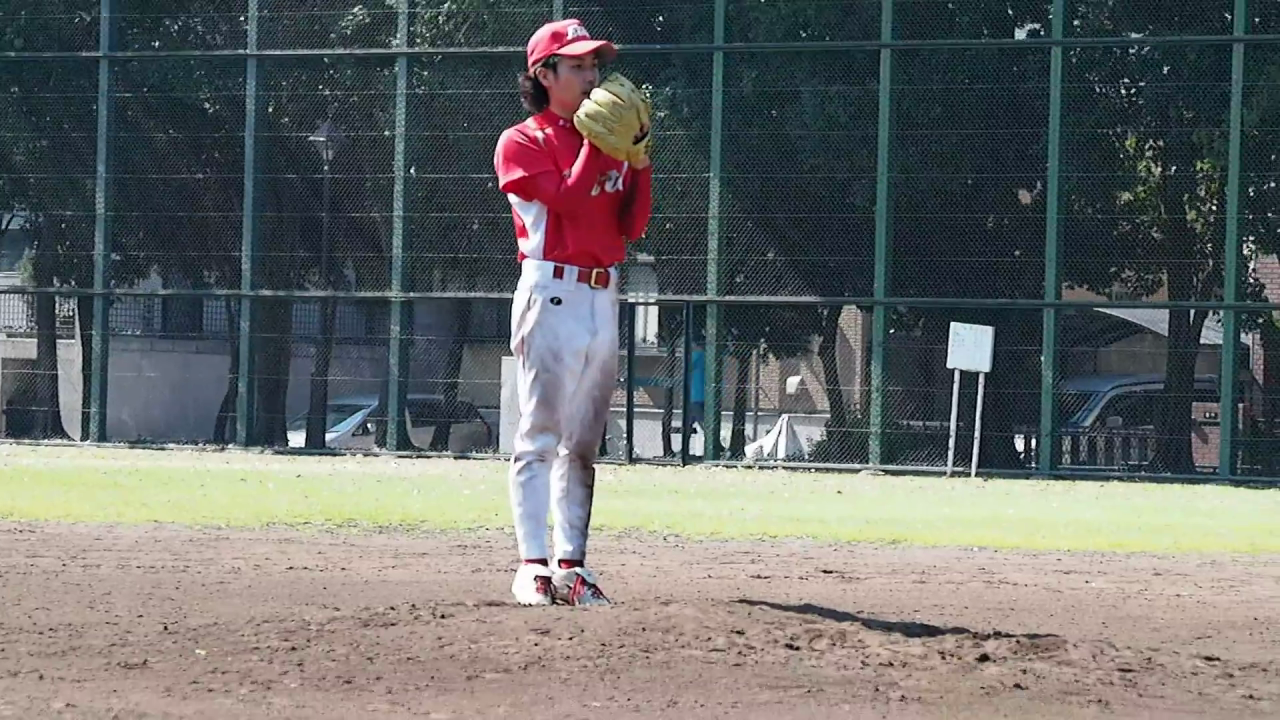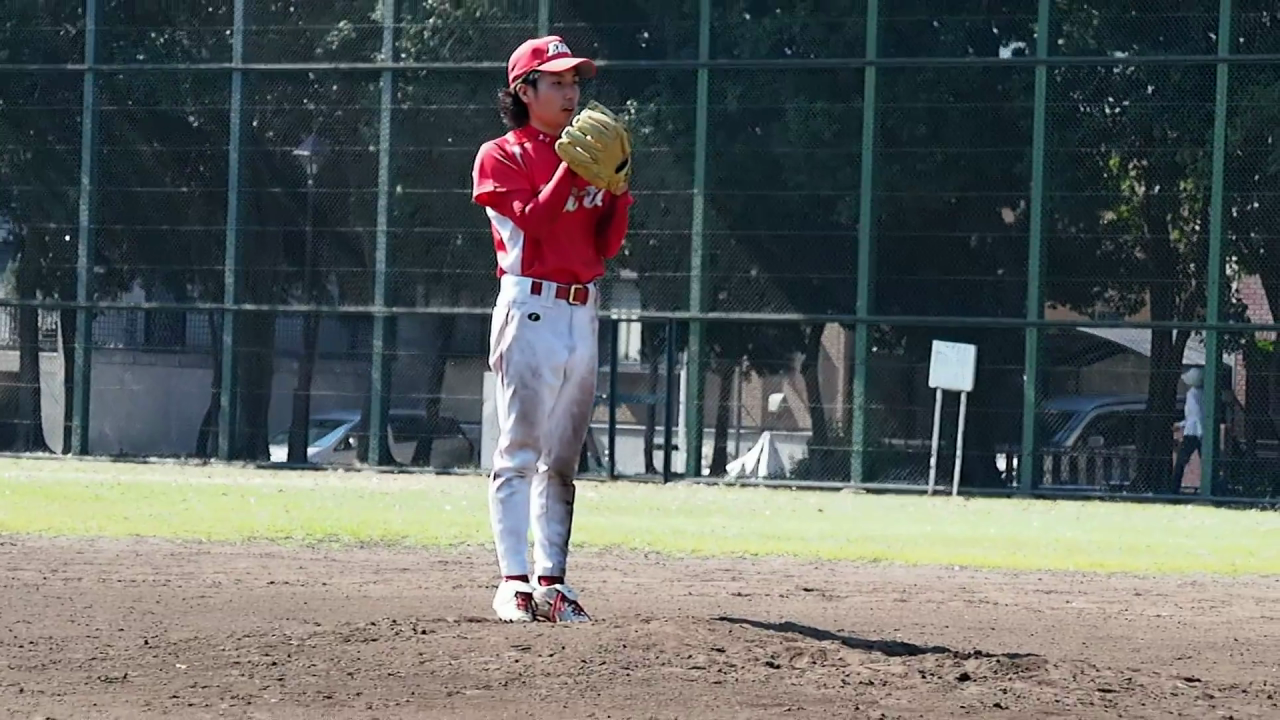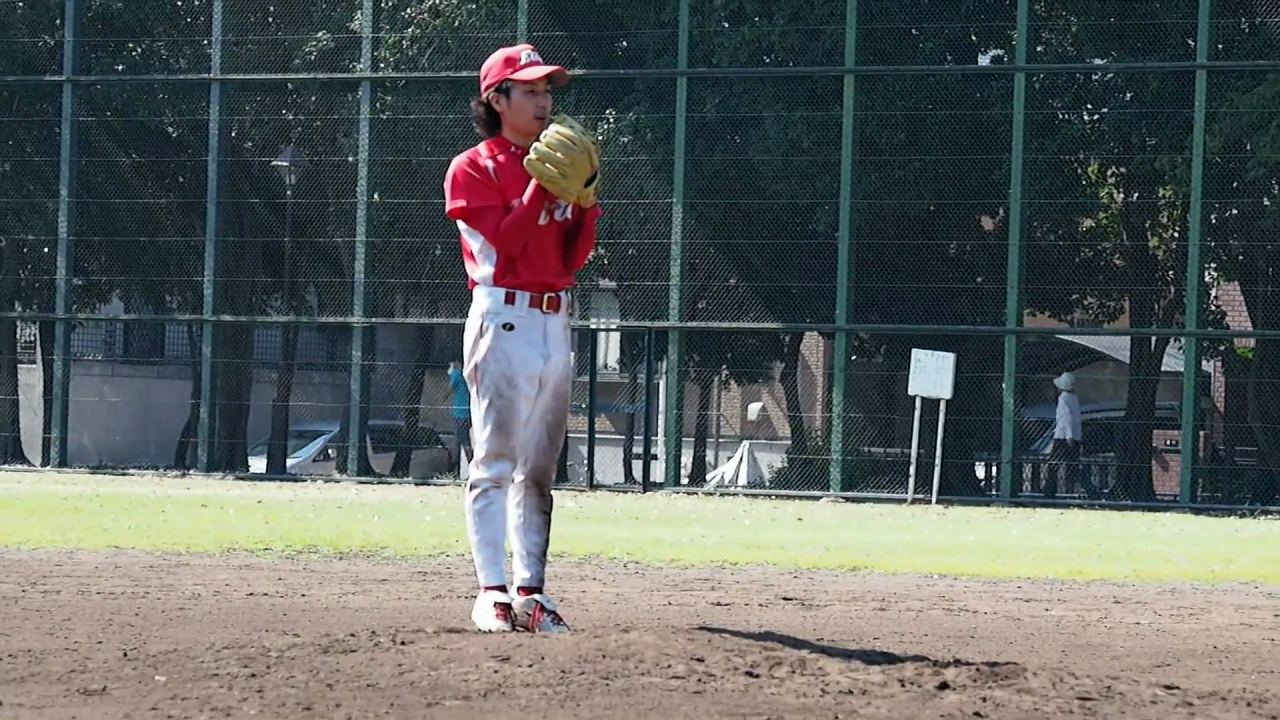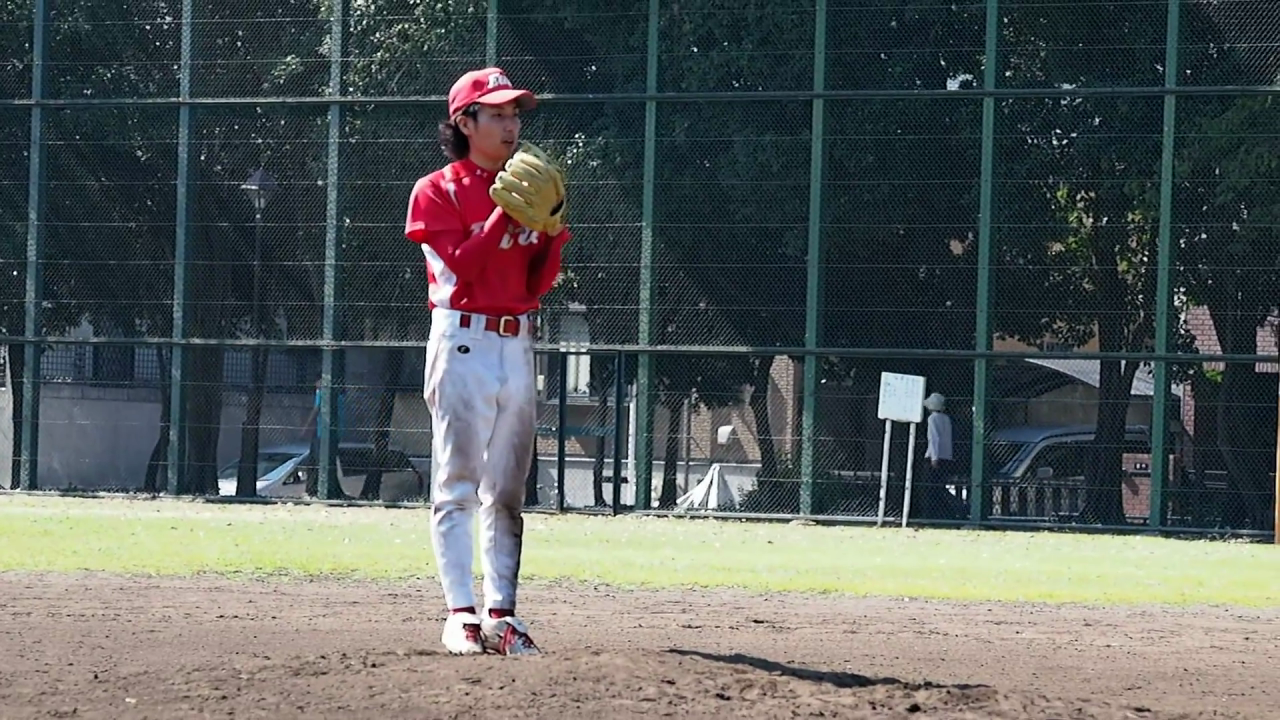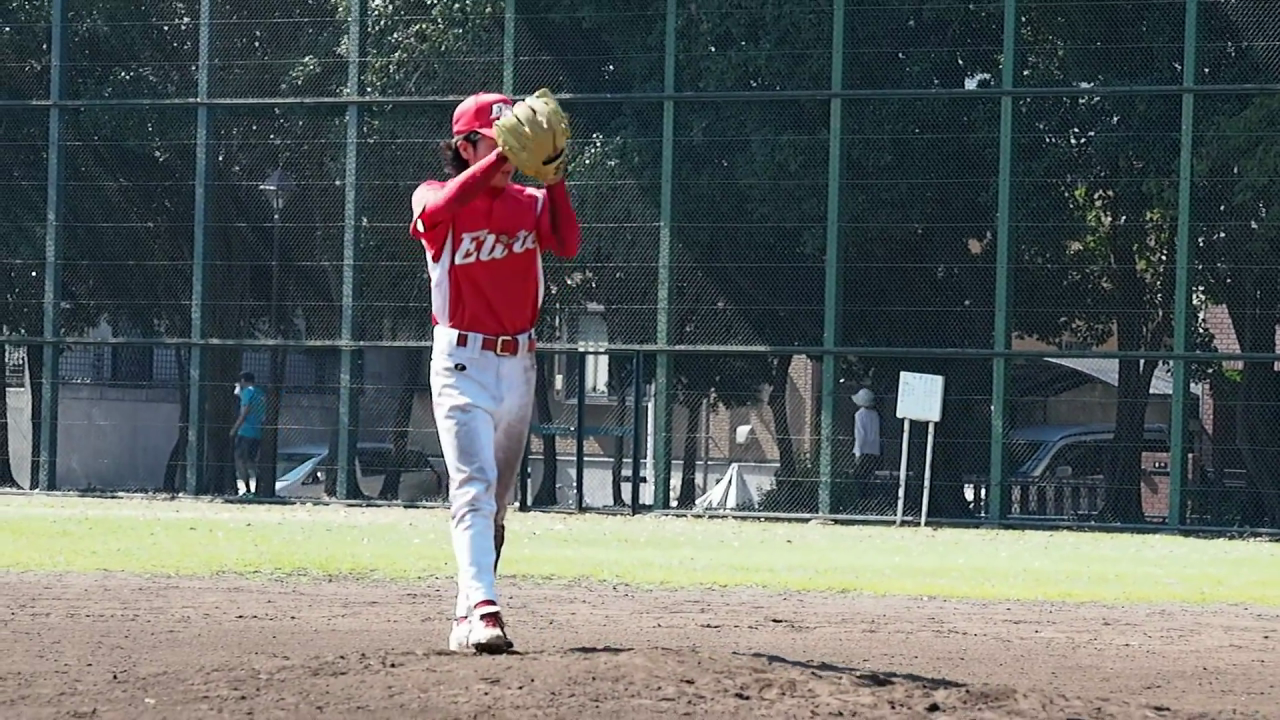
dt=1s
person 1, frame 1
right shoulder: (522, 141)
left elbow: (632, 225)
right elbow: (570, 201)
left wrist: (639, 154)
right wrist: (597, 138)
left hip: (604, 297)
right hip: (553, 293)
left knee: (583, 441)
right knee: (541, 434)
left ankle: (571, 564)
right ankle: (534, 565)
person 1, frame 2
right shoulder: (501, 156)
left elbow: (607, 245)
right elbow: (535, 221)
left wrist: (618, 180)
right wrist: (573, 163)
left hip: (583, 313)
right hip: (531, 309)
left knee: (561, 457)
right knee: (520, 450)
left ankle: (551, 579)
right ankle: (514, 580)
person 1, frame 3
right shoulder: (472, 168)
left elbow: (573, 259)
right elbow: (504, 242)
left wrist: (586, 197)
right wrist: (543, 183)
left hip: (555, 323)
right hip: (504, 321)
left knee: (539, 467)
right knee: (495, 461)
left ankle: (530, 589)
right ankle: (493, 592)
person 1, frame 4
right shoulder: (437, 190)
left elbow: (537, 285)
right elbow: (463, 265)
left wrist: (554, 229)
right wrist: (507, 210)
left hip: (517, 346)
right hip: (463, 343)
left knee: (508, 492)
right knee: (458, 486)
left ankle: (502, 613)
right ankle: (461, 614)
person 1, frame 5
left shoulder: (530, 202)
right shoulder: (436, 200)
left elbow: (566, 244)
right elbow: (440, 207)
left wrist: (551, 176)
right wrist: (498, 146)
left hip: (518, 363)
right hip: (461, 362)
left knee: (496, 501)
right knee: (473, 489)
left ankle: (467, 615)
right ankle: (483, 610)
